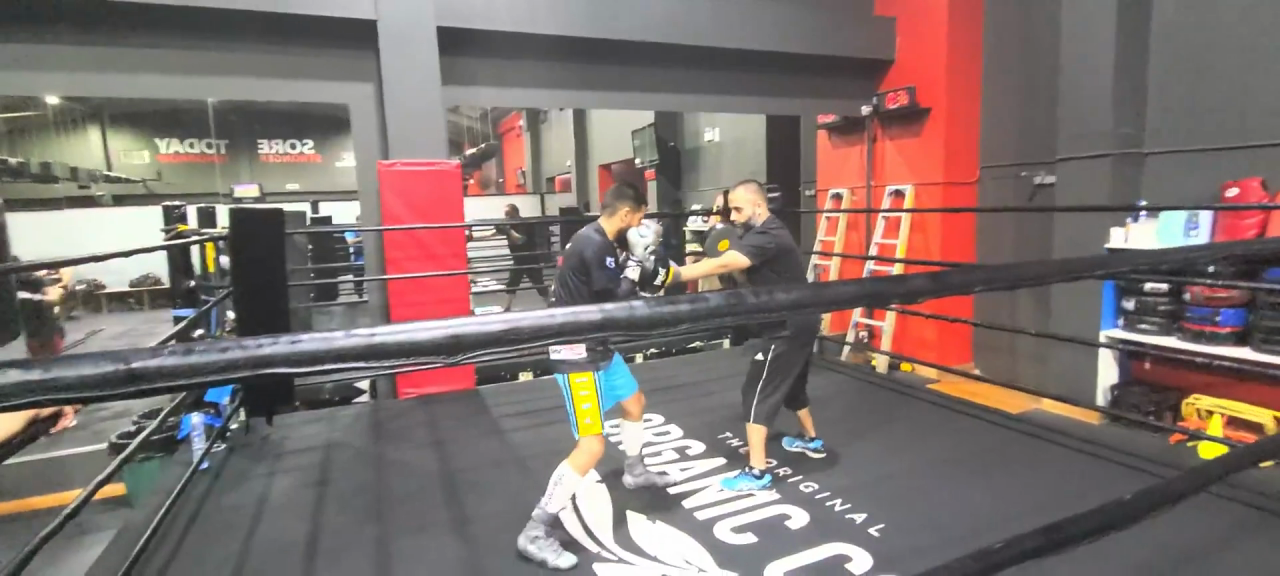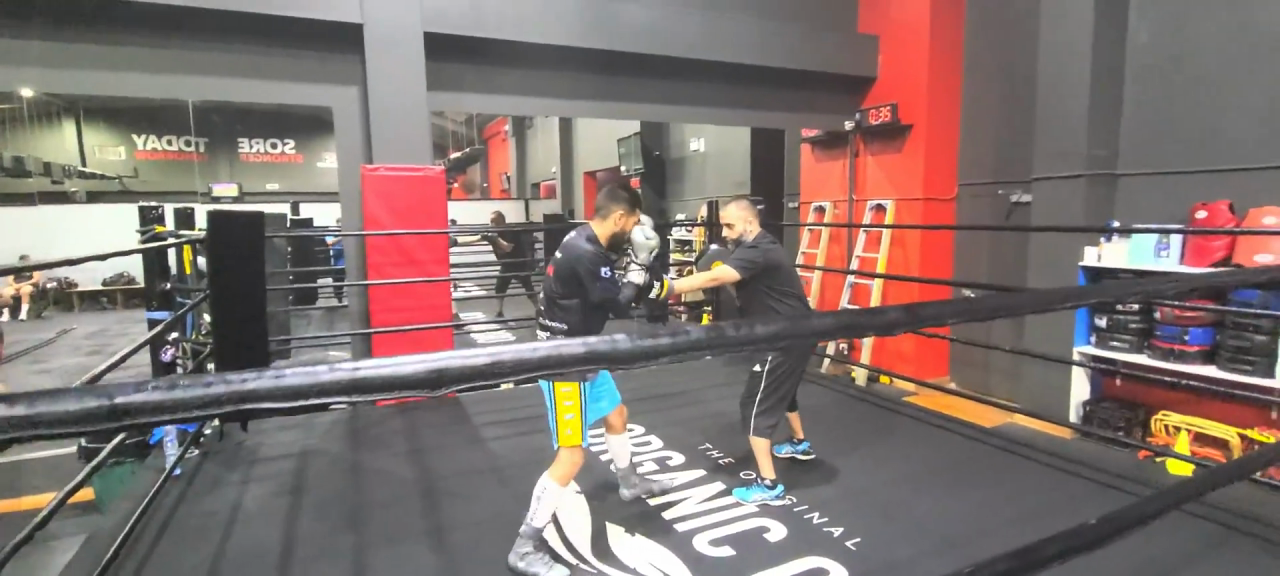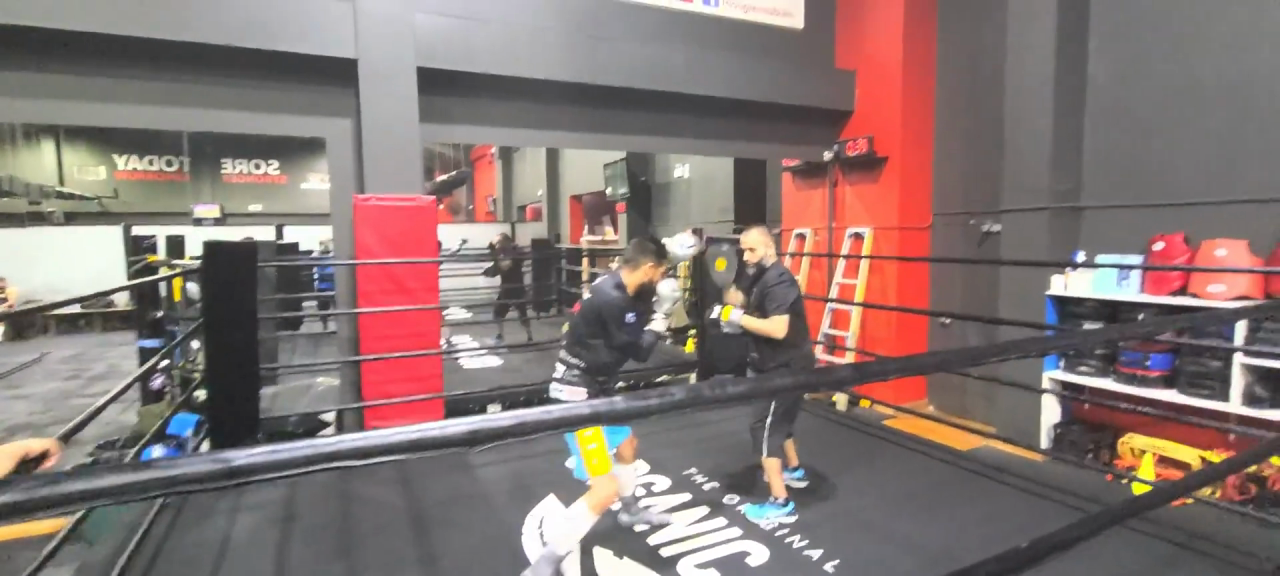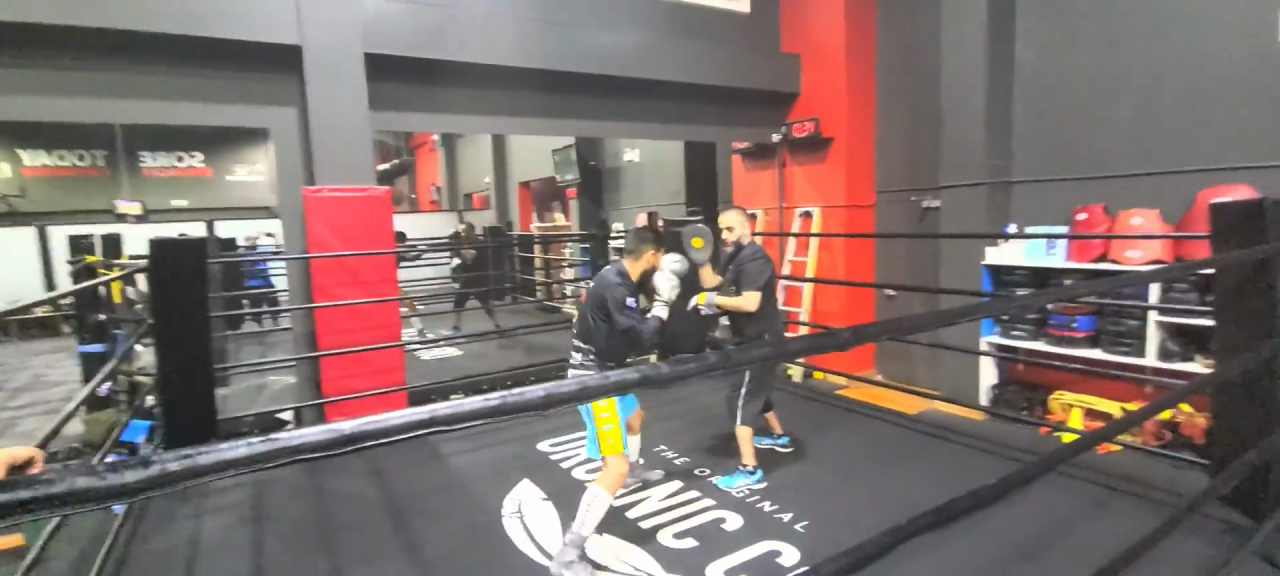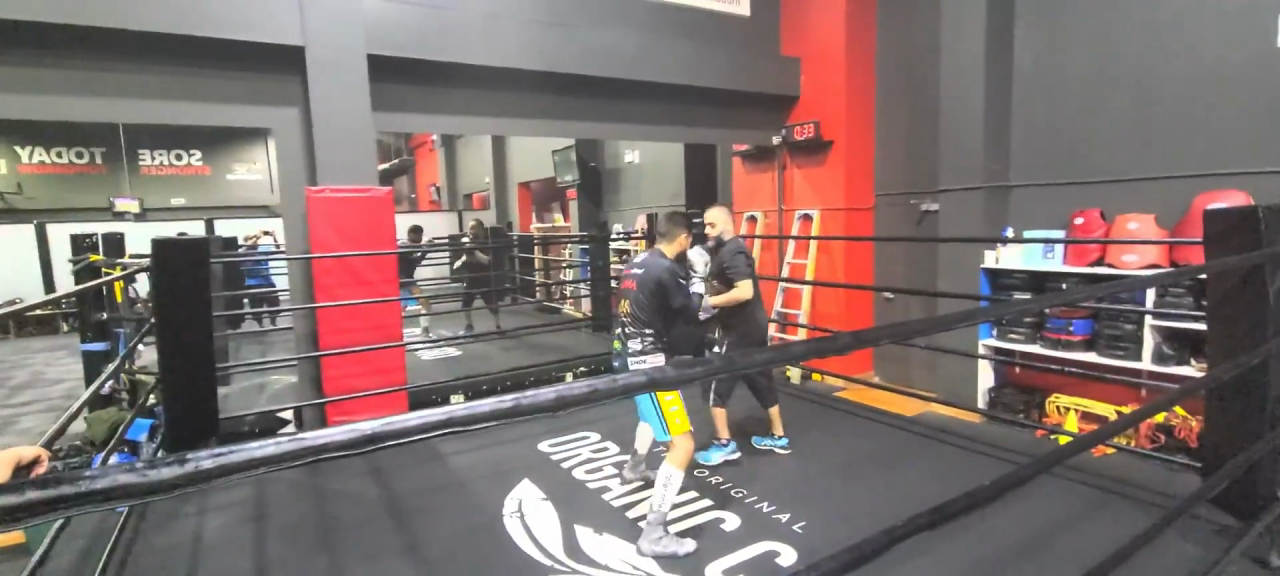
dt=0.7s
person 1, frame 1
left shoulder: (599, 240)
right shoulder: (594, 246)
left elbow: (614, 286)
right elbow: (615, 301)
left wrist: (642, 253)
right wrist: (636, 260)
left hip: (596, 347)
right hip: (576, 355)
left knee: (634, 402)
right knee: (591, 447)
left ankle: (634, 471)
right ankle: (535, 532)
person 1, frame 2
left shoulder: (587, 240)
right shoulder: (585, 253)
left elbow: (606, 294)
right elbow: (619, 306)
left wrist: (634, 251)
right wrist: (640, 263)
left knee: (617, 418)
right knee: (571, 457)
left ankle: (629, 481)
person 1, frame 3
left shoulder: (614, 285)
right shoulder: (613, 299)
left elbow: (636, 303)
right elbow: (639, 351)
right wrist: (662, 314)
left hip: (594, 389)
right hip: (578, 395)
left knee: (627, 448)
right knee: (605, 491)
left ankle: (631, 511)
person 1, frame 4
left shoulder: (618, 275)
right shoulder: (614, 286)
right elbow: (643, 340)
left wrist: (664, 270)
right wrist: (663, 302)
left hip: (603, 372)
right hip: (594, 378)
left knee: (634, 418)
right knee: (615, 469)
left ankle: (634, 471)
person 1, frame 5
left shoulder: (638, 263)
right shoulder: (666, 269)
right elbow: (689, 314)
left wrist: (686, 276)
right wrist: (698, 277)
left hip: (630, 357)
right hip: (647, 361)
left knee: (652, 413)
right knee: (681, 445)
left ankle: (634, 467)
right ankle: (653, 534)
person 2, frame 1
left shoulder: (766, 237)
right shoulder: (764, 232)
left elbow: (725, 265)
right elbow: (750, 272)
left wrist: (674, 274)
right wrist: (726, 250)
left hip: (787, 328)
right hip: (798, 323)
left knee: (757, 393)
right knee: (790, 384)
left ankle: (756, 472)
right ankle: (811, 440)
person 2, frame 2
left shoulder: (758, 252)
right shoulder: (759, 249)
left elbow: (714, 278)
left wrist: (669, 287)
left hip: (786, 341)
left knee: (756, 406)
right knee: (781, 390)
left ankle: (769, 485)
right ankle: (800, 443)
person 2, frame 3
left shoulder: (778, 281)
right shoulder: (762, 277)
left elbow: (777, 329)
right elbow: (735, 301)
left wrist: (737, 318)
left hip: (789, 366)
right hip: (782, 364)
left knee: (764, 428)
right knee: (778, 420)
left ankle: (780, 503)
right ankle: (794, 471)
person 2, frame 4
left shoulder: (754, 259)
right shoulder: (734, 257)
left elbow: (749, 303)
right elbow: (711, 284)
left wrist: (711, 300)
right wrist: (701, 258)
left hip: (762, 340)
right hip: (753, 339)
left knee: (741, 399)
right knee: (755, 390)
left ankle: (750, 471)
right ankle: (779, 437)
person 2, frame 5
left shoulder: (732, 253)
right shoulder: (726, 250)
left elbow: (745, 292)
right elbow: (722, 286)
left wrist: (708, 302)
left hip: (741, 330)
right hip: (753, 326)
left knee: (718, 385)
right knee: (761, 381)
left ankle: (724, 444)
right ankle: (779, 436)
